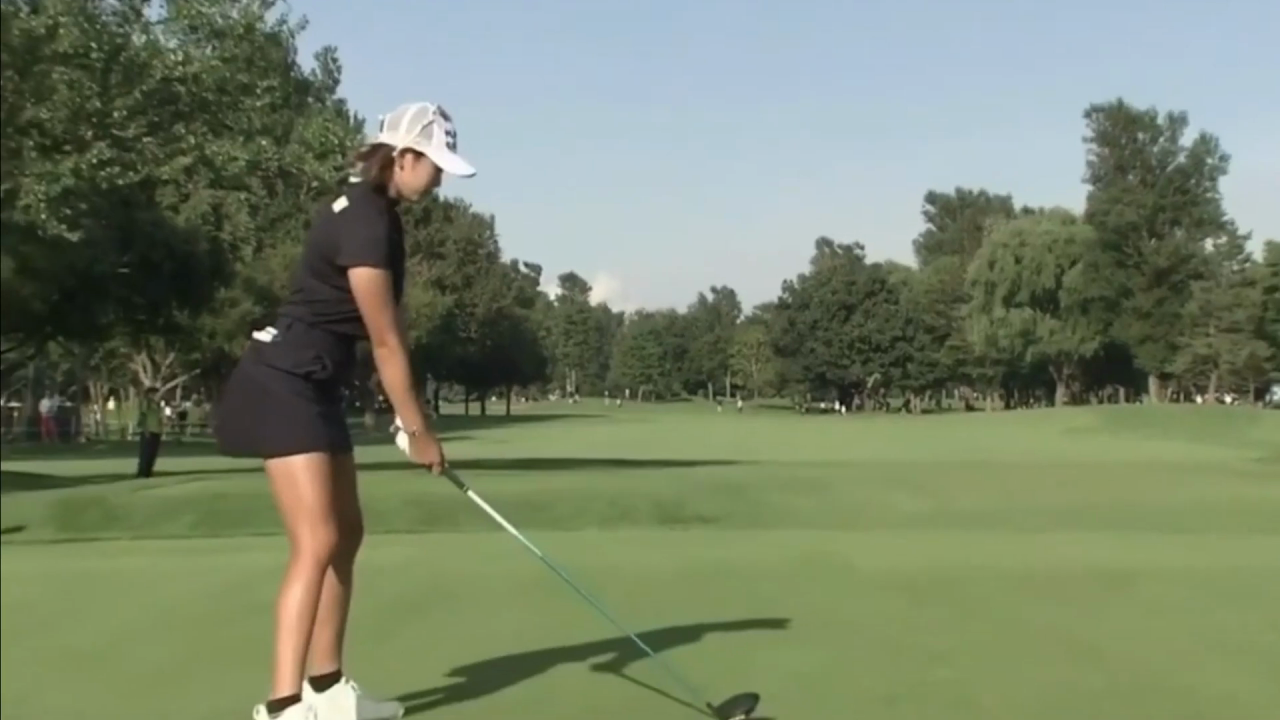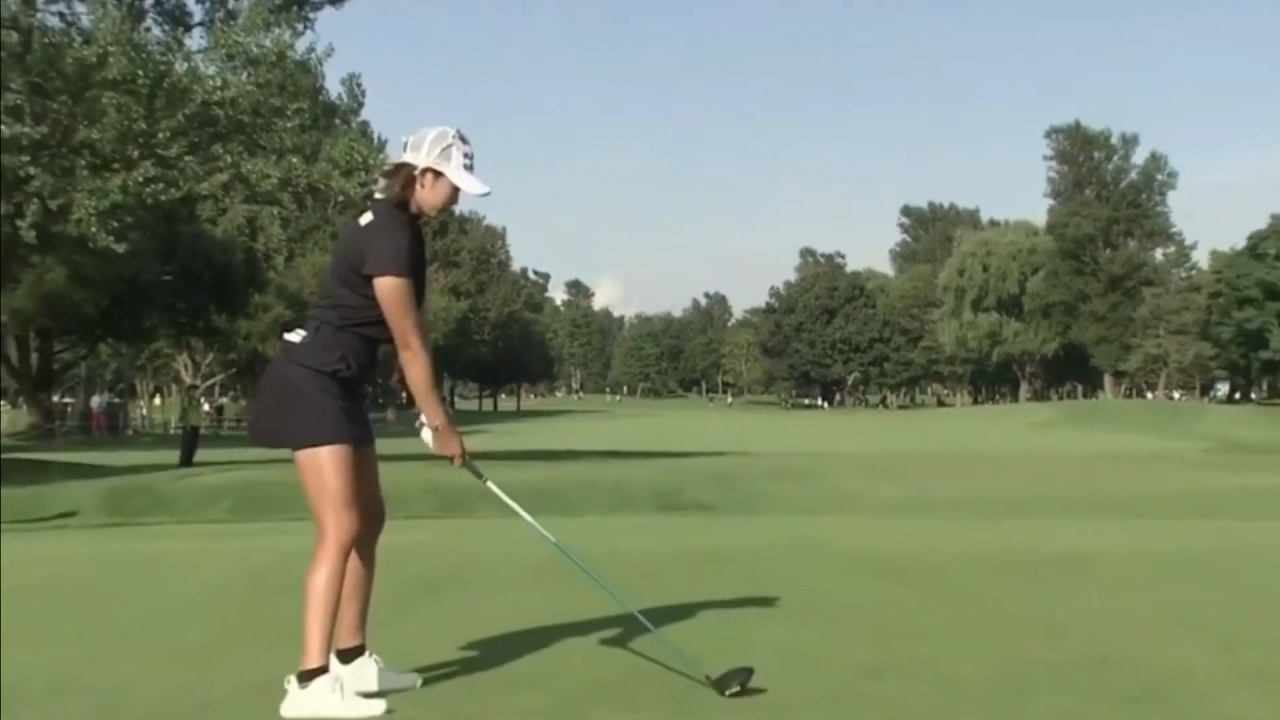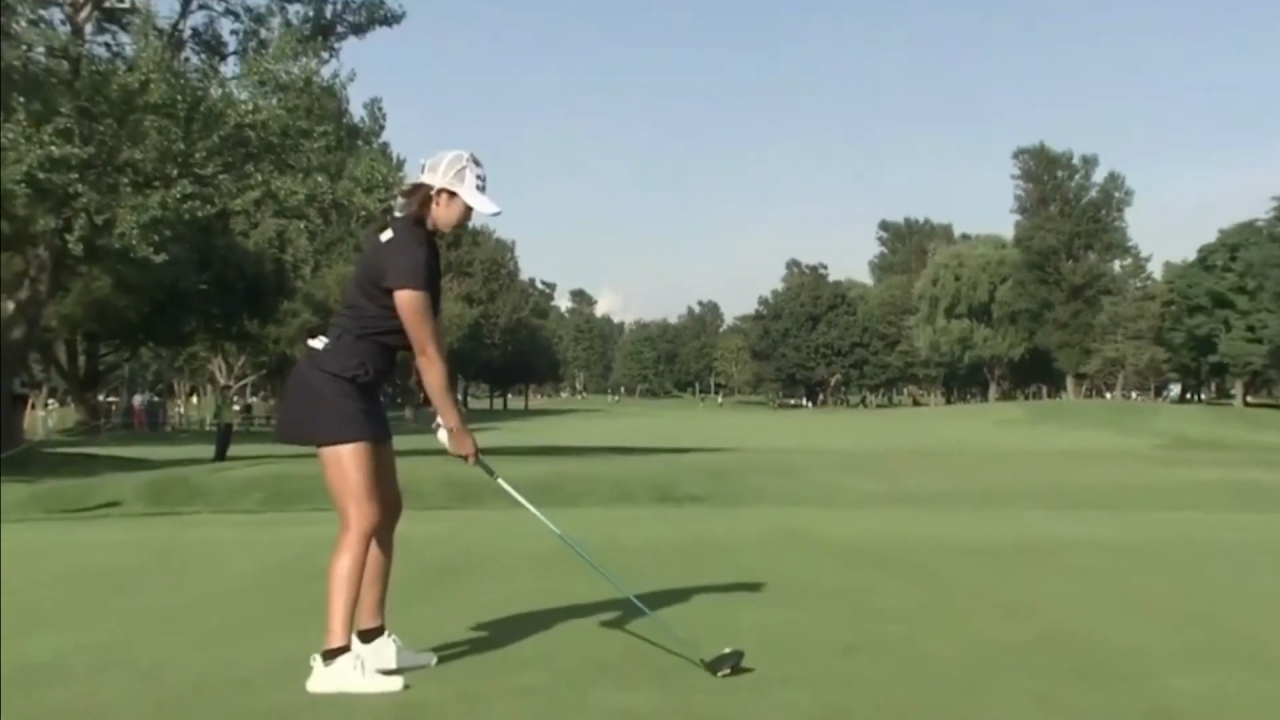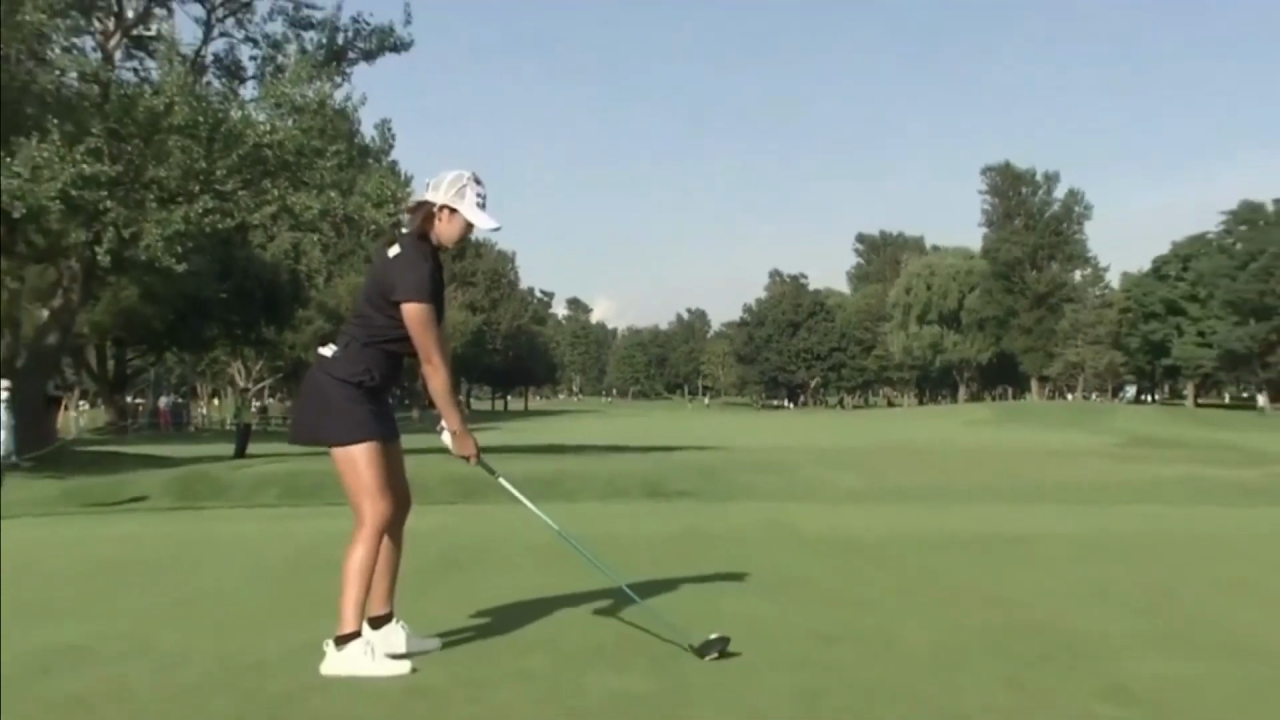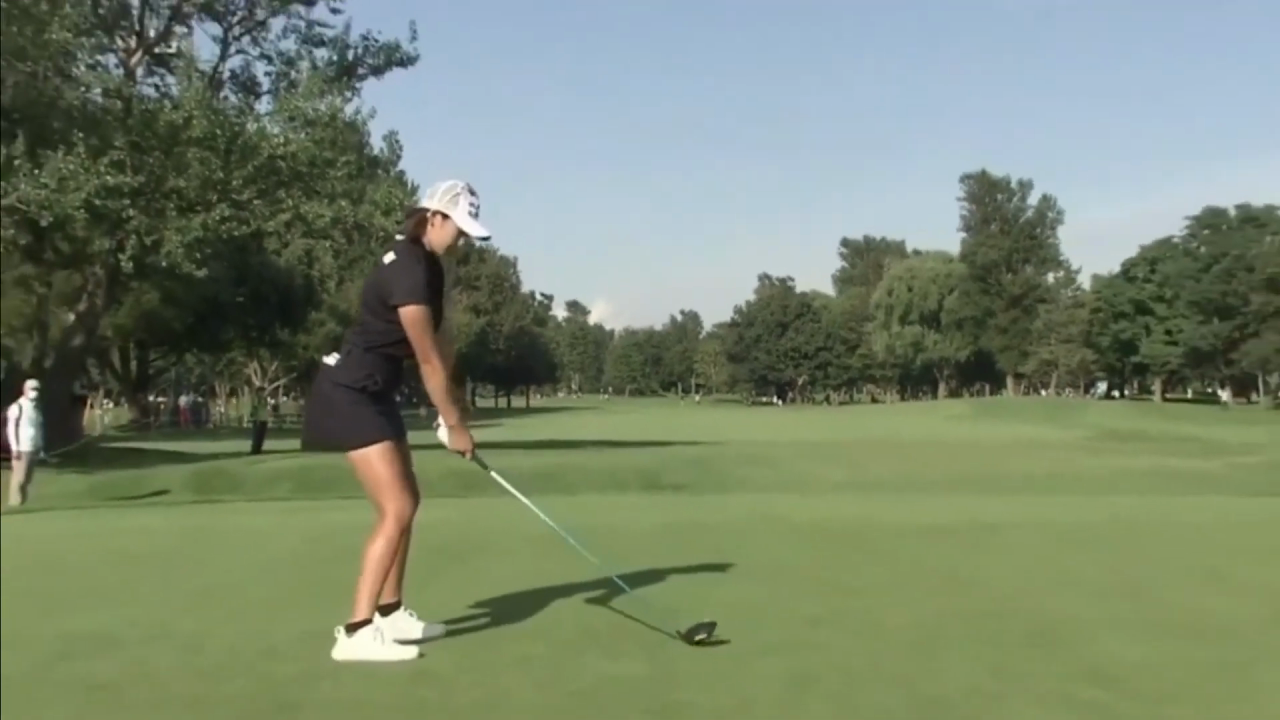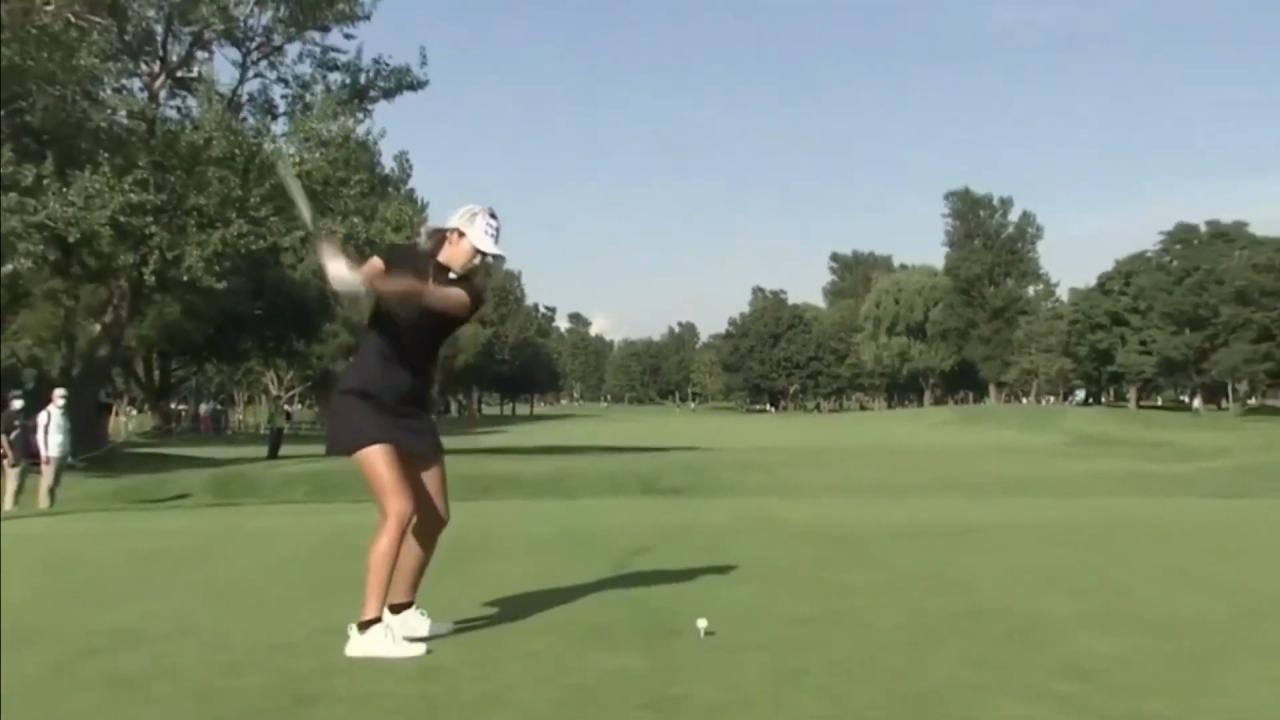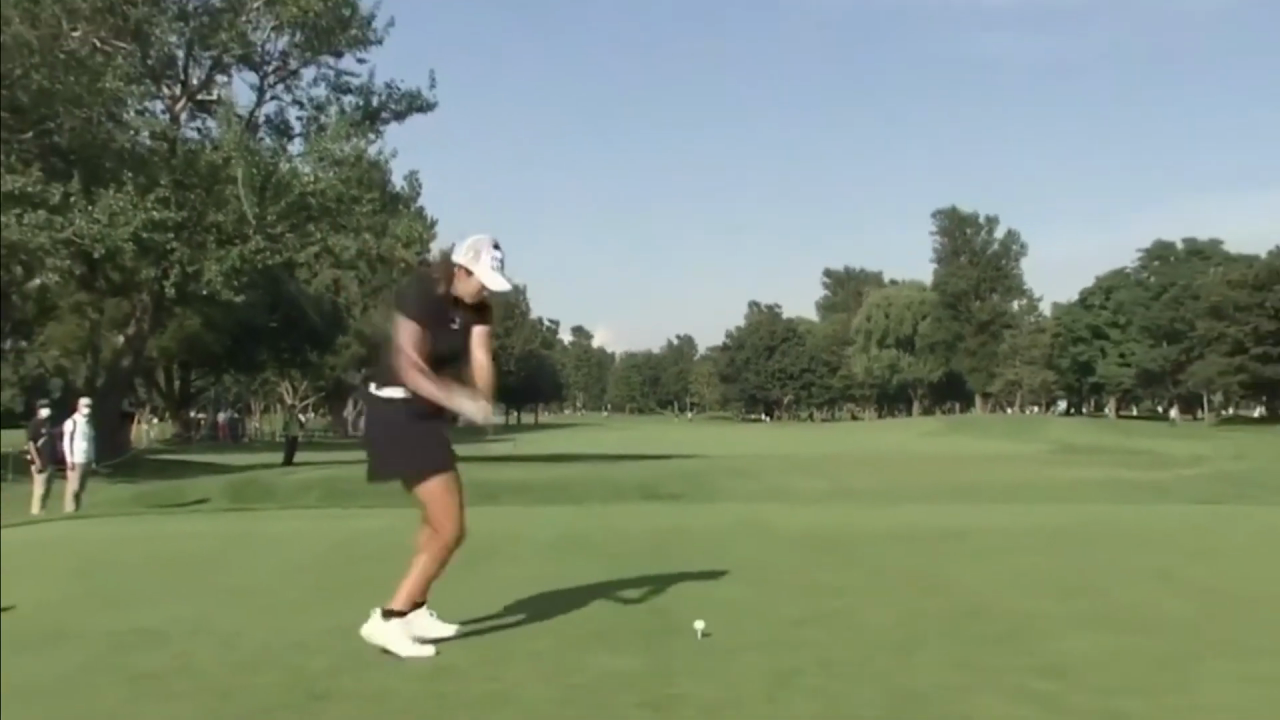
dt=0.4s
person 1, frame 1
left shoulder: (375, 212)
right shoulder: (365, 222)
left elbow: (386, 329)
right elbow: (386, 341)
left wrist: (410, 418)
right wrist: (418, 431)
left hip: (312, 386)
right hip: (283, 385)
left knee: (344, 534)
right knee: (317, 542)
person 1, frame 2
left shoulder: (397, 225)
right shoulder: (389, 234)
left elbow: (409, 336)
right elbow: (410, 343)
left wrist: (431, 414)
right wrist: (441, 424)
left hip: (337, 383)
right hip: (312, 383)
left knee: (368, 519)
right knee: (341, 528)
left ankle: (350, 661)
person 1, frame 3
left shoulder: (415, 241)
right shoulder: (407, 251)
left elbow: (427, 344)
right elbow: (426, 351)
left wrist: (447, 415)
right wrist: (455, 426)
left hip: (357, 386)
right hip: (333, 385)
left knee: (386, 511)
right knee: (362, 519)
left ankle: (371, 640)
right ankle: (334, 660)
person 1, frame 4
left shoulder: (421, 256)
right shoulder: (412, 265)
left elbow: (436, 350)
right elbow: (431, 360)
left wrist: (452, 418)
right wrist: (458, 429)
left hip: (366, 391)
right hip: (342, 390)
left knee: (397, 505)
right knee: (375, 514)
left ankle: (381, 627)
right ankle: (346, 645)
person 1, frame 5
left shoulder: (429, 266)
right shoulder: (406, 270)
left elbow: (441, 346)
right elbow: (428, 360)
left wrist: (450, 413)
right wrist: (455, 423)
left hip: (373, 395)
right hip: (348, 395)
left knee: (406, 502)
right knee: (396, 510)
left ankle: (389, 613)
person 1, frame 6
left shoulder: (467, 293)
right shoulder: (402, 257)
left elbow: (422, 293)
right elbow: (359, 279)
left wrist: (371, 282)
right wrist: (346, 271)
left hip: (410, 407)
right hip: (362, 399)
left knee: (434, 514)
right knee: (399, 510)
left ankle: (401, 611)
person 1, frame 7
left shoulder: (477, 311)
right shoulder: (418, 293)
left elbow: (482, 365)
right elbow: (410, 369)
left wrist: (481, 402)
right wrist: (458, 399)
left hip: (421, 418)
right hip: (400, 416)
left knee: (440, 523)
right knee: (447, 529)
